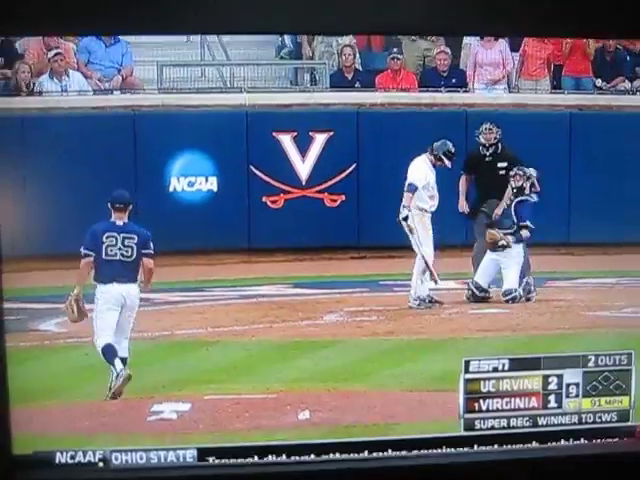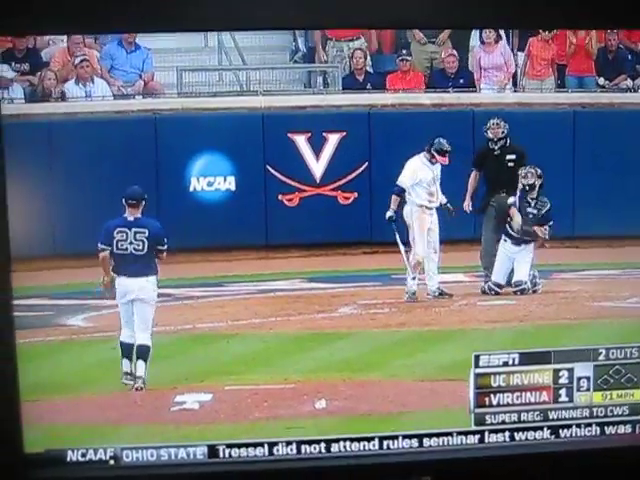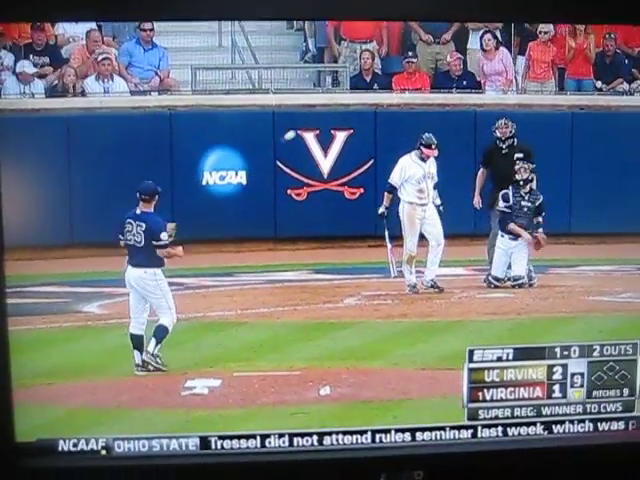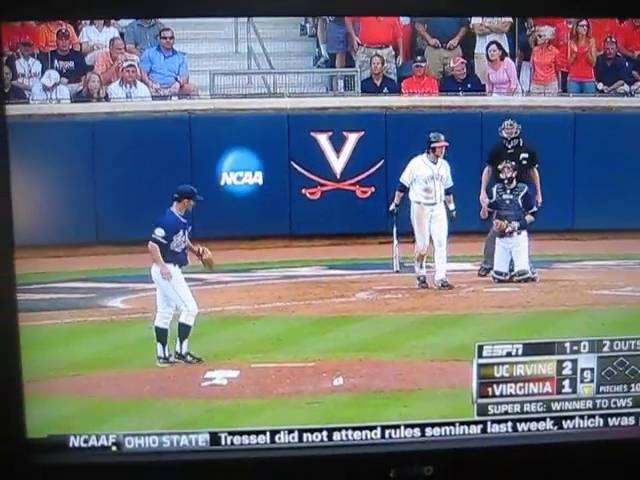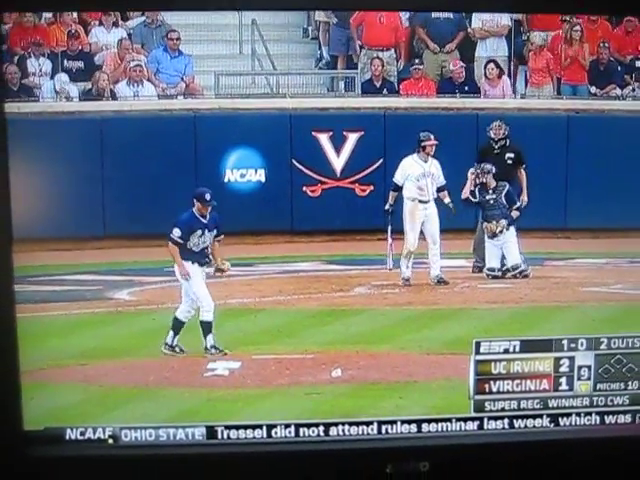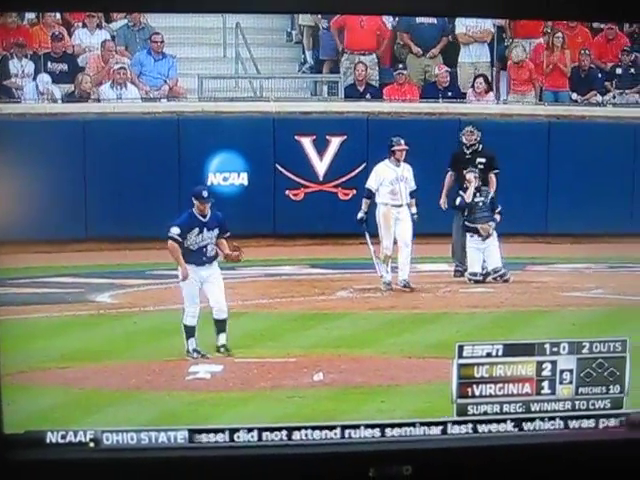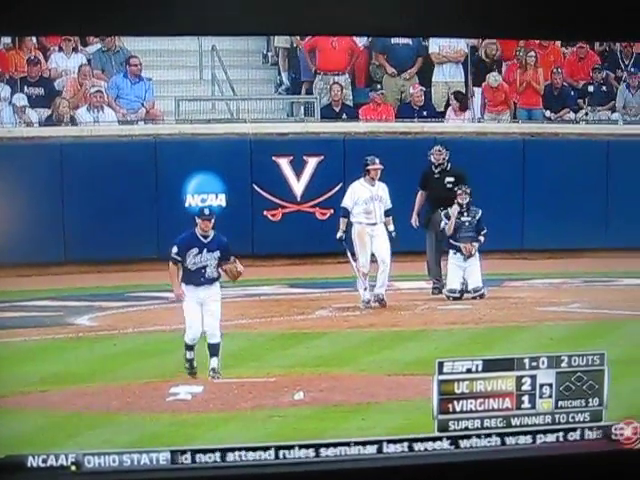
dt=0.4s
person 1, frame 1
left shoulder: (96, 230)
right shoulder: (141, 233)
left elbow: (86, 262)
right elbow: (149, 265)
left wrist: (78, 288)
right wrist: (146, 283)
left hip: (107, 290)
right hip: (131, 290)
left knee: (104, 338)
right knee: (122, 339)
left ankle: (120, 370)
right ankle: (117, 382)
person 1, frame 2
left shoulder: (111, 226)
right shoulder: (154, 227)
left elbow: (103, 256)
right elbow: (162, 256)
left wrist: (107, 275)
left hip: (122, 282)
right hip: (146, 283)
left knee: (128, 329)
right knee: (143, 332)
left ankle: (127, 372)
right ankle: (140, 376)
person 1, frame 3
left shoulder: (128, 218)
right shoulder: (157, 222)
right elbow: (163, 252)
right wrist: (177, 252)
left hip: (131, 272)
right hip: (150, 274)
left knee: (137, 319)
right knee: (168, 315)
left ankle: (140, 362)
right ankle: (151, 352)
person 1, frame 4
left shoulder: (181, 218)
right shoulder: (169, 220)
right elbow: (152, 244)
left wrist: (193, 248)
right wrist: (162, 266)
left hip: (166, 271)
right hip: (168, 271)
left knee: (164, 313)
right knee: (189, 308)
left ankle: (162, 355)
right ankle: (181, 352)
person 1, frame 5
left shoulder: (213, 218)
right shoulder: (185, 220)
left elbow: (214, 242)
right elbow: (172, 244)
left wrist: (218, 261)
right wrist: (180, 266)
left hip: (201, 267)
right hip: (188, 268)
left knee: (188, 306)
right knee: (207, 305)
left ankle: (170, 343)
right ankle: (209, 345)
person 1, frame 6
left shoulder: (217, 218)
right shoulder: (185, 220)
right elbow: (172, 243)
left wrist: (228, 253)
right wrist: (182, 266)
left hip: (211, 268)
right hip: (190, 270)
left knee: (220, 305)
right knee: (192, 310)
left ankle: (222, 342)
right ankle: (191, 348)
person 1, frame 7
left shoulder: (221, 241)
right shoulder: (184, 240)
left elbow: (227, 263)
right elbow: (173, 263)
right wrist: (176, 287)
left hip: (212, 290)
right hip: (190, 290)
left knee: (213, 329)
right knee: (193, 331)
left ankle: (214, 367)
right ankle: (189, 357)
person 2, frame 1
left shoulder: (426, 165)
right shoulder: (421, 165)
right elbow: (410, 188)
right wrist: (405, 210)
left hip: (421, 215)
right hip: (416, 215)
left knee: (427, 254)
right knee: (425, 255)
left ankle: (423, 294)
person 2, frame 2
left shoulder: (436, 164)
right shoulder: (415, 164)
right elbow: (400, 188)
left wrist: (445, 203)
right wrist: (392, 210)
left hip: (431, 211)
right hip: (416, 211)
left knee: (433, 250)
right knee: (419, 251)
left ankle: (433, 288)
right ankle: (411, 290)
person 2, frame 3
left shoulder: (432, 162)
right shoulder: (405, 162)
right elbow: (392, 186)
left wrist: (438, 203)
right wrist: (384, 206)
left hip: (428, 208)
right hip: (410, 208)
left knee: (438, 240)
right knee: (410, 247)
left ankle: (429, 279)
right ankle: (410, 282)
person 2, frame 4
left shoulder: (444, 165)
right shoulder: (416, 163)
left elbow: (447, 188)
right elbow: (403, 184)
left wrist: (452, 208)
right wrist: (395, 204)
left hip: (438, 208)
right hip: (420, 208)
left knee: (441, 243)
right knee: (422, 245)
left ankle: (440, 279)
right ankle: (421, 276)
person 2, frame 5
left shoulder: (435, 164)
right shoulder: (408, 162)
left elbow: (440, 186)
right elbow: (396, 185)
left wrist: (448, 202)
right wrist: (390, 204)
left hip: (430, 206)
right hip: (412, 206)
left knee: (435, 241)
right knee: (411, 242)
left ankle: (436, 275)
right ankle: (405, 275)
person 2, frame 6
left shoulder: (407, 168)
right shoulder: (381, 168)
left elbow: (411, 192)
right elbow: (369, 191)
left wrist: (414, 211)
right wrist: (363, 211)
left hip: (403, 210)
right hip: (386, 210)
left knee: (405, 244)
right knee: (386, 247)
left ankle: (403, 279)
right ankle: (386, 279)
person 2, frame 7
left shoulder: (383, 187)
right shoulder: (355, 187)
left elbow: (387, 210)
right elbow: (345, 210)
left wrist: (391, 228)
right wrist: (341, 230)
left hip: (379, 228)
right hip: (361, 229)
left knee: (385, 259)
right knee: (363, 265)
left ankle: (379, 293)
right ankle: (365, 298)
person 3, frame 1
left shoulder: (509, 157)
right shoulder: (474, 157)
right elbow: (465, 177)
left wrist: (503, 205)
right wrist: (462, 199)
left hip: (505, 203)
right hip: (483, 206)
right knee: (481, 245)
left ankle: (525, 280)
person 3, frame 2
left shoulder: (517, 151)
right shoulder: (483, 153)
right elbow: (475, 174)
right wrist: (468, 197)
left hip: (512, 197)
right hip: (492, 199)
right knee: (489, 238)
right ankle: (489, 276)
person 3, frame 3
left shoulder: (523, 150)
right shoulder: (491, 150)
left elbow: (530, 173)
right elbow: (483, 172)
right wrist: (477, 194)
right hip: (499, 196)
right knee: (497, 232)
left ankle: (525, 269)
person 3, frame 4
left shoulder: (528, 150)
right shoulder: (497, 149)
left elbow: (533, 171)
right elbow: (488, 170)
left wrist: (538, 193)
right wrist: (483, 191)
right ankle: (487, 264)
person 3, frame 5
left shoulder: (514, 150)
right shoulder: (485, 150)
left elbow: (520, 171)
left wrist: (524, 192)
right knee: (483, 227)
right ankle: (479, 261)
person 3, frame 6
left shoulder: (487, 155)
right shoulder: (457, 155)
left elbow: (492, 177)
right elbow: (451, 175)
right wrist: (444, 195)
right knee: (458, 233)
right ankle: (460, 266)
person 3, frame 7
left shoulder: (456, 174)
right shoulder: (427, 174)
right elbow: (422, 194)
right wrist: (415, 213)
right hip: (432, 215)
right knee: (433, 251)
right ankle: (437, 283)
person 4, frame 1
left shoulder: (527, 201)
right shoulder: (515, 196)
left elbow: (526, 231)
left wrist: (511, 239)
left hip: (513, 250)
right hip: (496, 249)
left knee: (510, 296)
left ankle: (526, 286)
right ankle: (483, 293)
person 4, frame 2
left shoulder: (544, 203)
right shoulder: (518, 195)
left elbow: (546, 226)
right elbow: (512, 206)
left wrist: (544, 233)
right wrist: (516, 215)
left hip: (526, 247)
right hip: (507, 244)
left knee: (520, 288)
right knee: (493, 289)
left ankle: (533, 279)
person 4, frame 3
left shoulder: (536, 197)
right shoulder: (507, 194)
left elbow: (538, 216)
right elbow: (505, 220)
left wrist: (539, 231)
right wrist: (523, 233)
left hip: (522, 241)
right hip: (504, 239)
left knee: (518, 282)
right knee: (494, 282)
left ankle: (526, 272)
person 4, frame 4
left shoulder: (523, 190)
right shoulder: (496, 190)
left elbow: (532, 215)
right elbow: (484, 216)
left wrist: (517, 224)
right wrist: (484, 208)
left hip: (519, 236)
right hip: (502, 236)
left knee: (523, 276)
right knee: (499, 277)
left ankle: (528, 267)
person 4, frame 5
left shoulder: (504, 188)
right shoulder: (479, 191)
left elbow: (517, 210)
right elbow: (464, 197)
left wrist: (506, 221)
right wrist: (470, 180)
left hip: (507, 232)
right hip: (490, 235)
left knee: (517, 271)
right knee: (491, 273)
left ankle: (522, 267)
right ankle: (504, 266)
person 4, frame 6
left shoulder: (487, 193)
right shoulder: (463, 195)
left elbow: (498, 212)
right elbow: (465, 203)
left wrist: (493, 223)
right wrist: (472, 184)
left hip: (489, 236)
right hip: (473, 238)
left knee: (498, 275)
right knee: (474, 278)
right ankle: (484, 269)
person 4, frame 7
left shoulder: (476, 213)
right shoulder: (449, 213)
left elbow: (482, 234)
right elbow: (447, 233)
left wrist: (477, 243)
right wrist: (453, 215)
left hip: (472, 256)
right hip: (455, 256)
left knee: (477, 293)
right knee: (452, 294)
left ankle: (468, 282)
right ankle: (460, 285)
